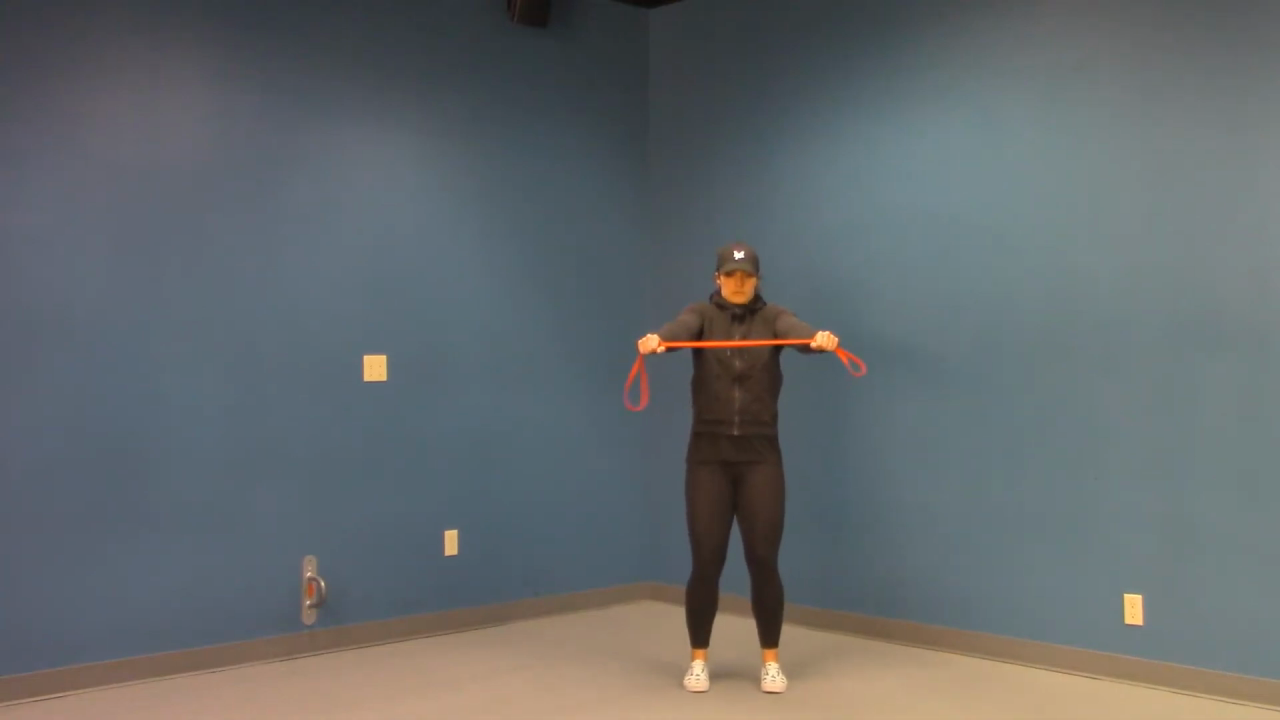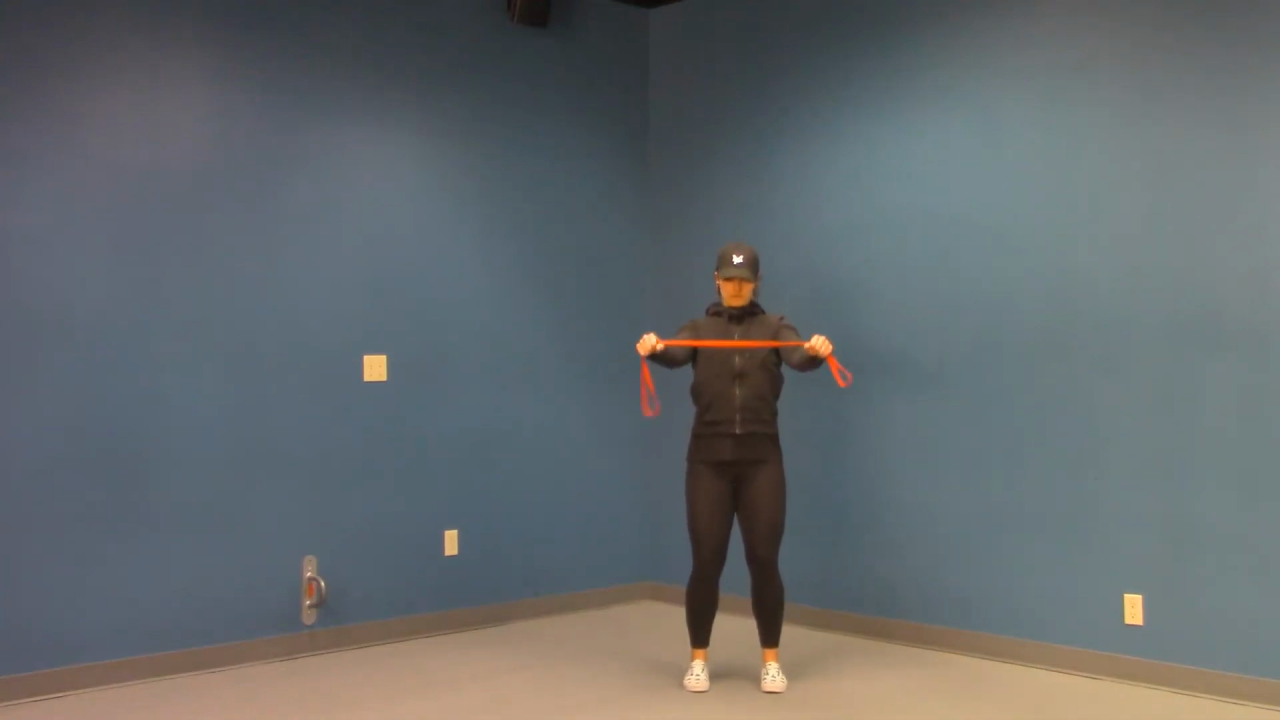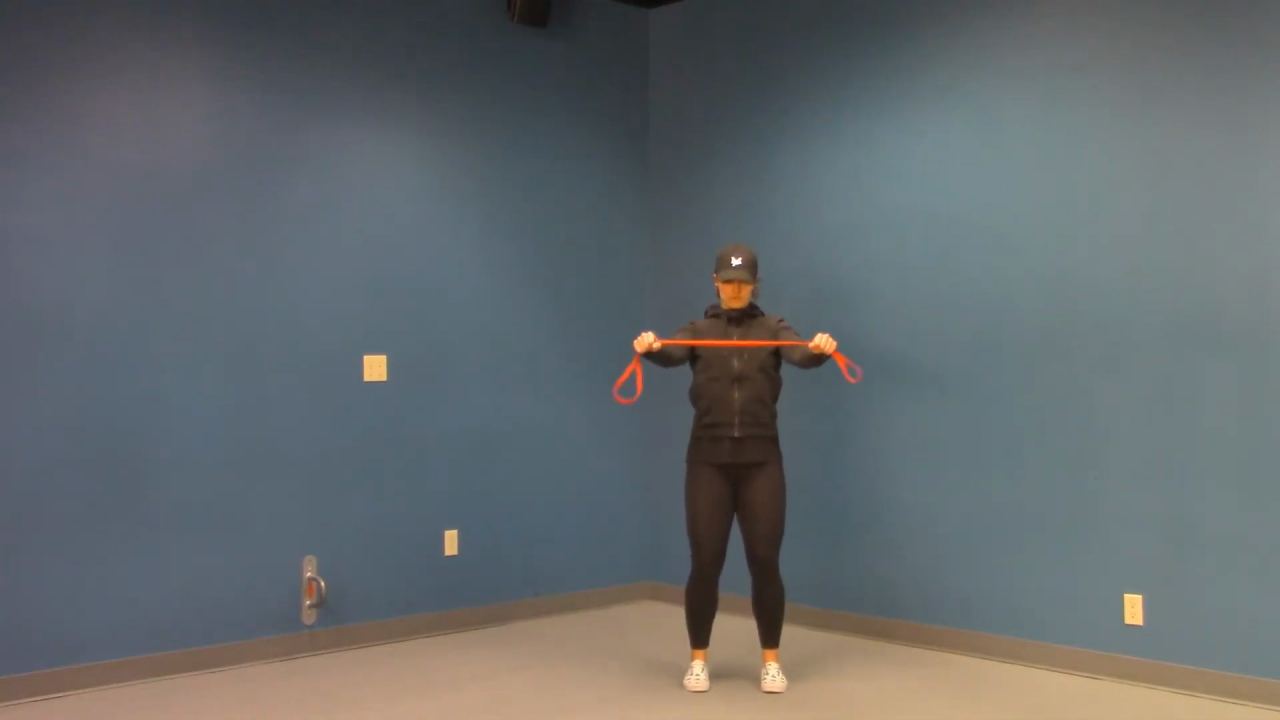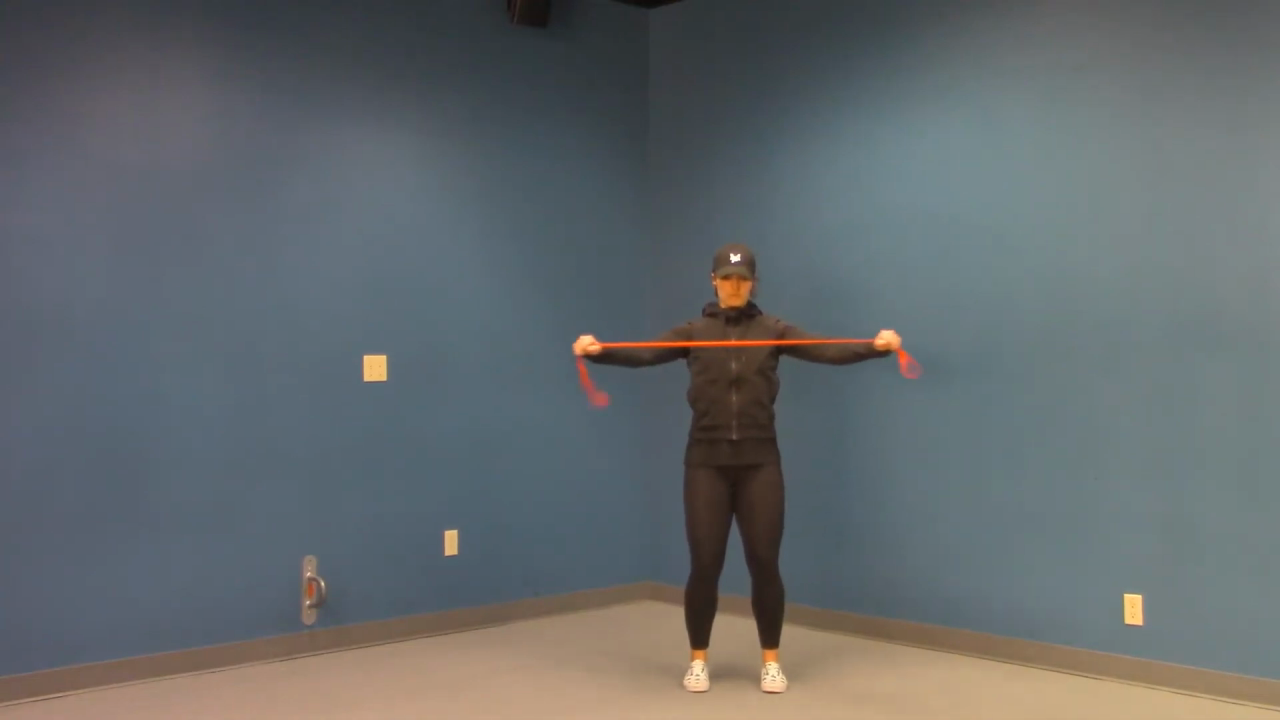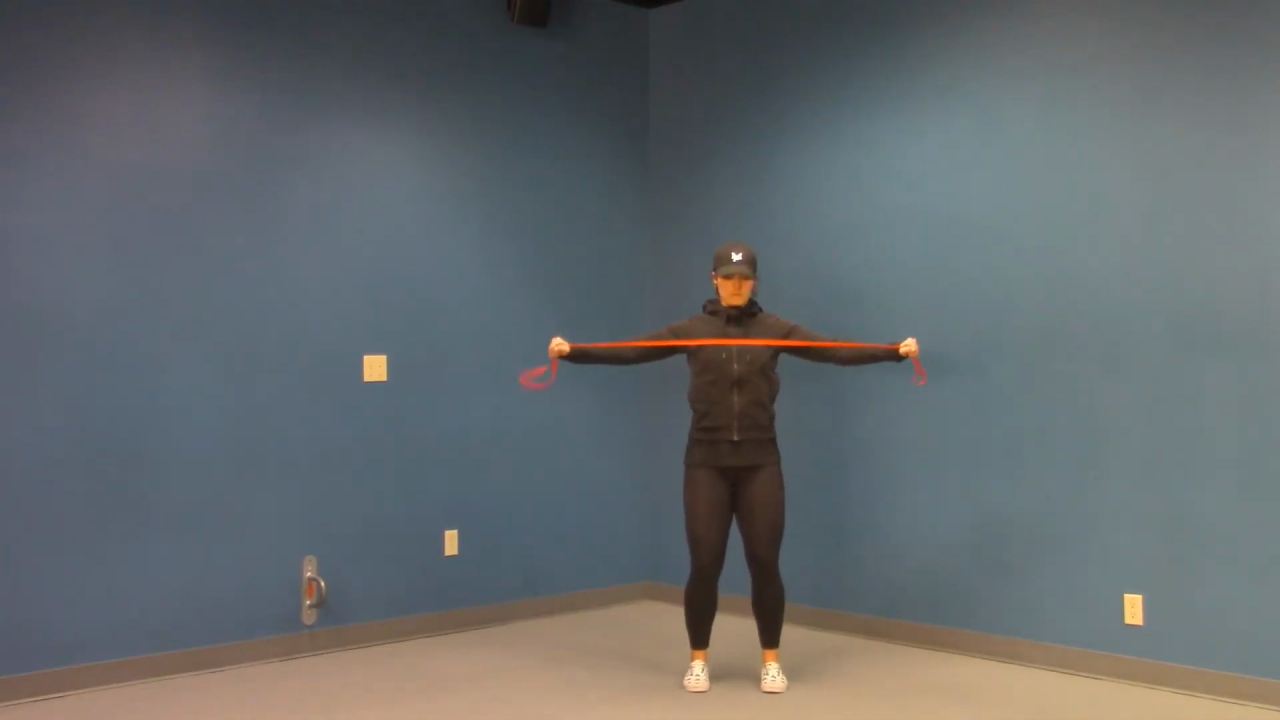
dt=0.4s
person 1, frame 1
left shoulder: (773, 318)
right shoulder: (702, 315)
left elbow: (798, 333)
right elbow: (678, 330)
left wrist: (820, 340)
right wrist: (655, 340)
left hip: (760, 457)
right hip: (708, 457)
left knee: (763, 562)
right knee: (706, 562)
left ankle: (770, 660)
right ankle: (698, 659)
person 1, frame 2
left shoulder: (774, 326)
right shoulder: (700, 327)
left elbow: (797, 357)
right elbow: (676, 354)
left wrist: (816, 351)
right wrist: (653, 349)
left hip: (761, 457)
right hip: (709, 457)
left knee: (764, 561)
right knee: (706, 562)
left ankle: (771, 660)
right ankle: (698, 659)
person 1, frame 3
left shoulder: (773, 328)
right shoulder: (698, 330)
left elbow: (798, 354)
right elbow: (672, 354)
left wrist: (820, 349)
right wrist: (649, 348)
left hip: (761, 459)
right hip: (708, 459)
left knee: (764, 562)
right knee: (705, 563)
left ankle: (771, 660)
right ankle: (698, 659)
person 1, frame 4
left shoulder: (773, 329)
right shoulder: (693, 331)
left elbow: (823, 351)
right elbow: (647, 354)
left wrist: (873, 347)
right wrist: (599, 351)
left hip: (759, 460)
right hip: (706, 460)
left knee: (764, 563)
right knee: (705, 564)
left ankle: (770, 660)
right ankle: (698, 659)
person 1, frame 5
left shoulder: (775, 329)
right shoulder: (692, 329)
left elbow: (834, 351)
right elbow: (633, 351)
left wrist: (894, 352)
right wrist: (573, 352)
left hip: (760, 460)
right hip: (706, 461)
left knee: (765, 563)
right knee: (705, 564)
left ankle: (771, 660)
right ankle: (698, 660)
